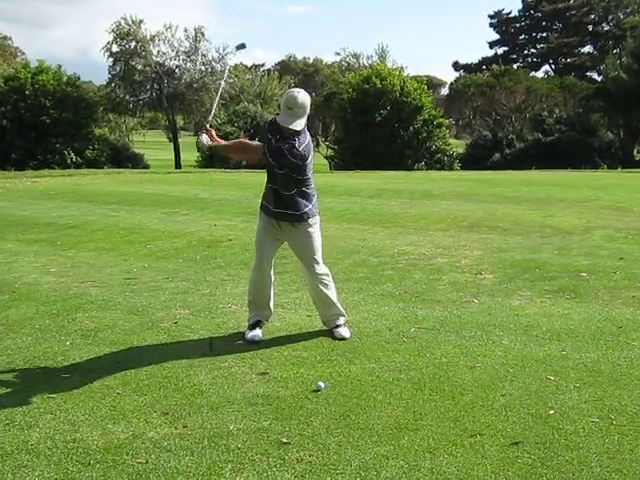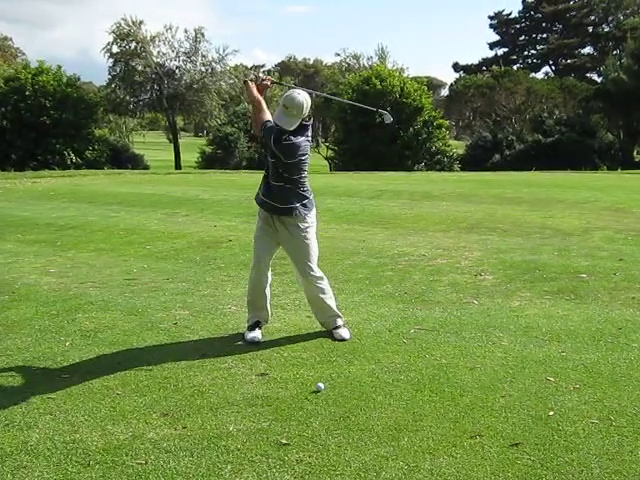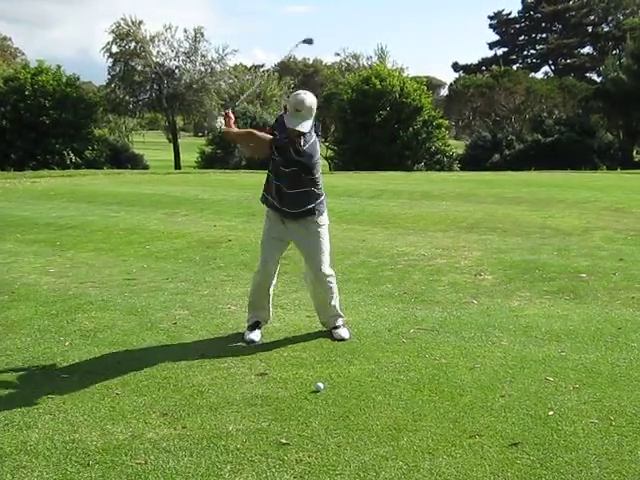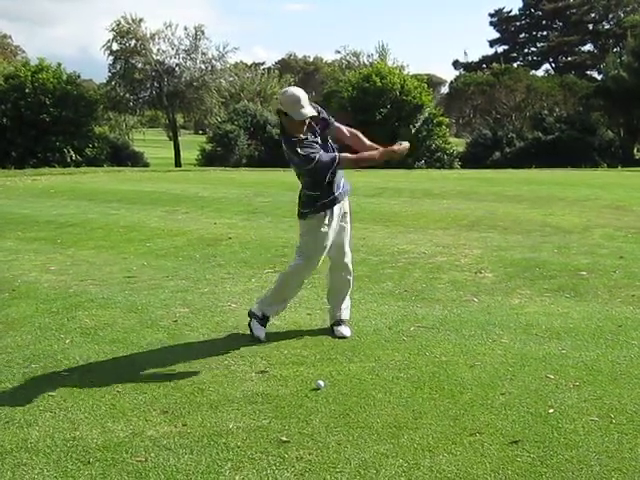
dt=0.3s
person 1, frame 1
left shoulder: (296, 146)
right shoulder: (275, 127)
left elbow: (253, 153)
right elbow: (251, 155)
left wrist: (217, 145)
right wrist: (219, 143)
left hip: (300, 217)
right hip: (270, 213)
left knee: (315, 270)
right knee: (261, 266)
left ankle: (335, 319)
right ankle: (257, 319)
person 1, frame 2
left shoulder: (290, 143)
right shoulder: (292, 124)
left elbow: (262, 121)
right elbow: (259, 126)
left wrist: (254, 93)
right wrist: (257, 94)
left hip: (296, 216)
right hip: (269, 212)
left knee: (309, 272)
right knee: (259, 267)
left ankle: (333, 320)
right ankle: (256, 320)
person 1, frame 3
left shoulder: (304, 146)
right shoulder: (282, 124)
left elbow: (262, 143)
right elbow: (258, 149)
left wrist: (230, 132)
right wrist: (234, 131)
left hip: (311, 216)
right hip: (279, 215)
left knee: (320, 271)
right knee: (265, 269)
left ankle: (333, 320)
right ankle: (256, 321)
person 1, frame 4
left shoulder: (312, 116)
right shoulder: (299, 152)
left elbow: (345, 134)
right elbow: (351, 161)
left wrist: (377, 149)
right wrist: (387, 154)
left hip: (337, 202)
right hip: (318, 211)
left knee: (342, 263)
right knee: (305, 264)
left ankle: (338, 317)
right ankle: (262, 312)
